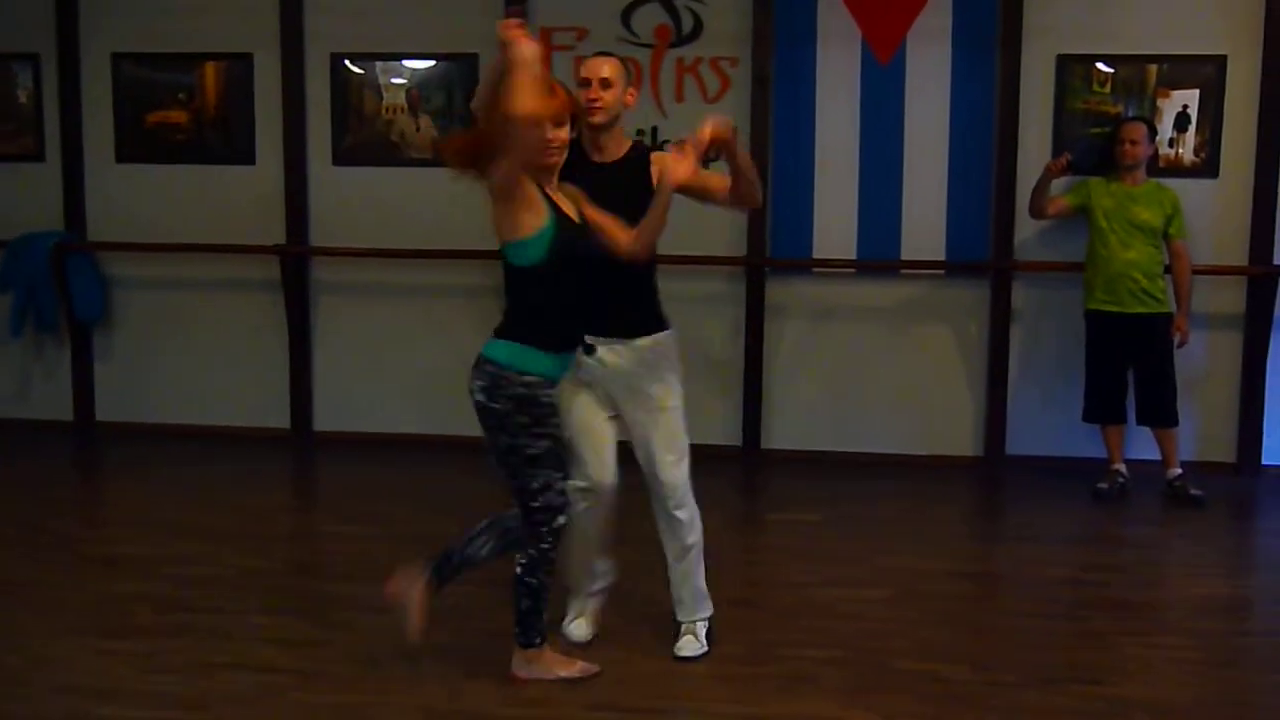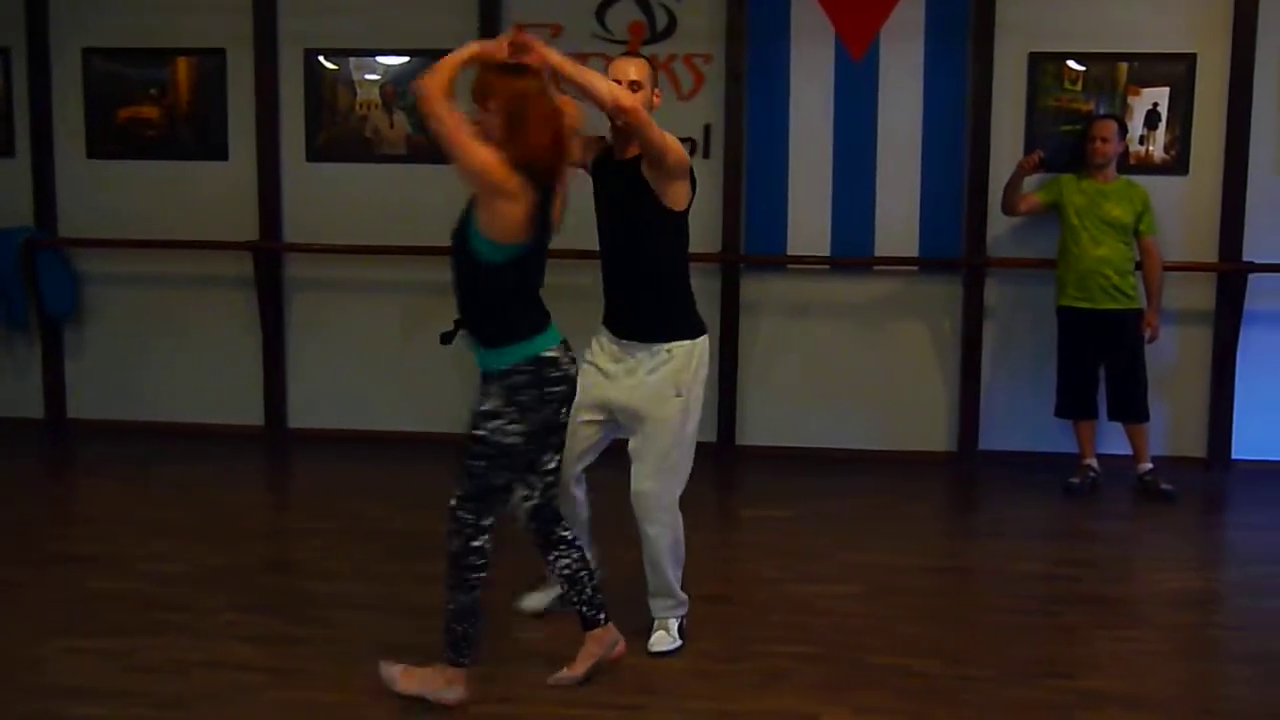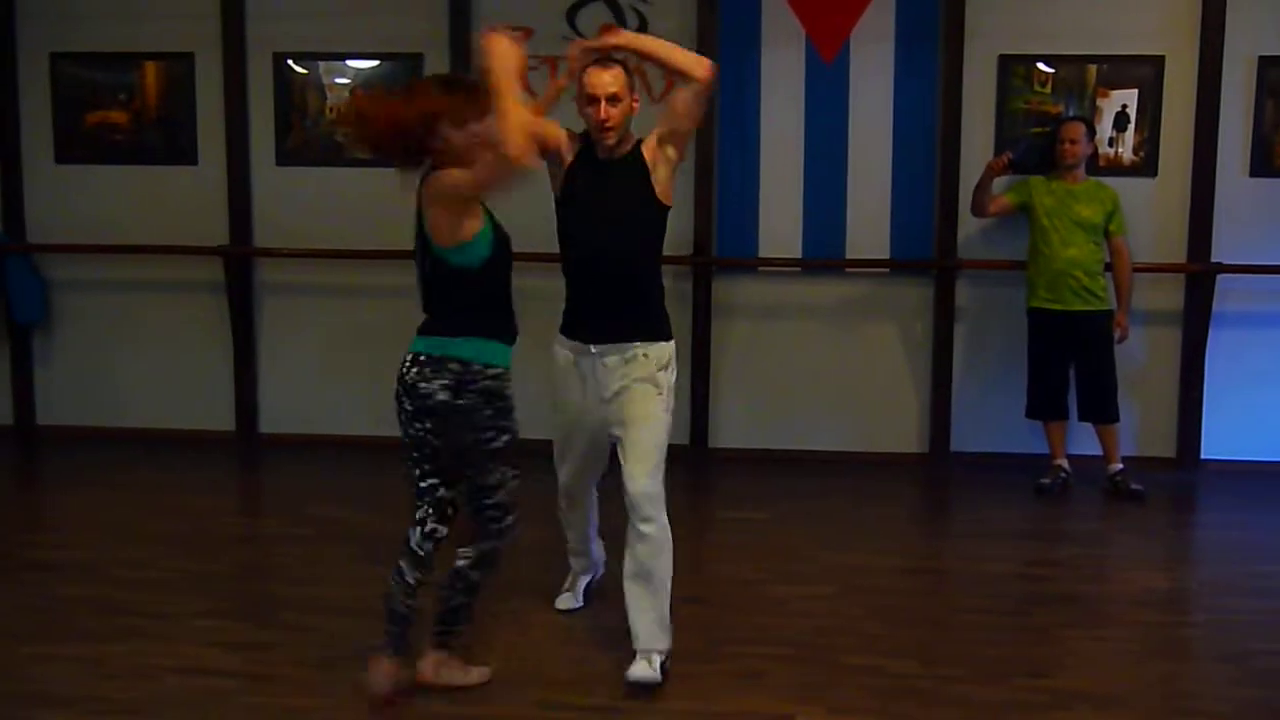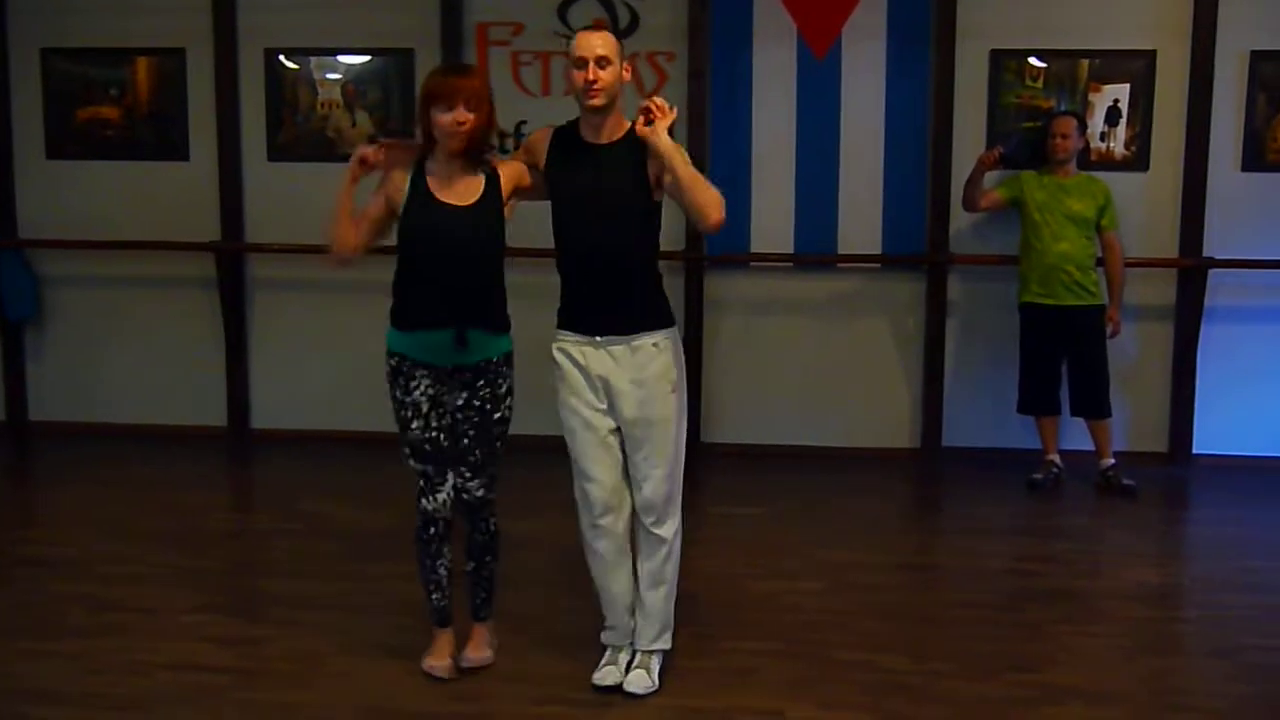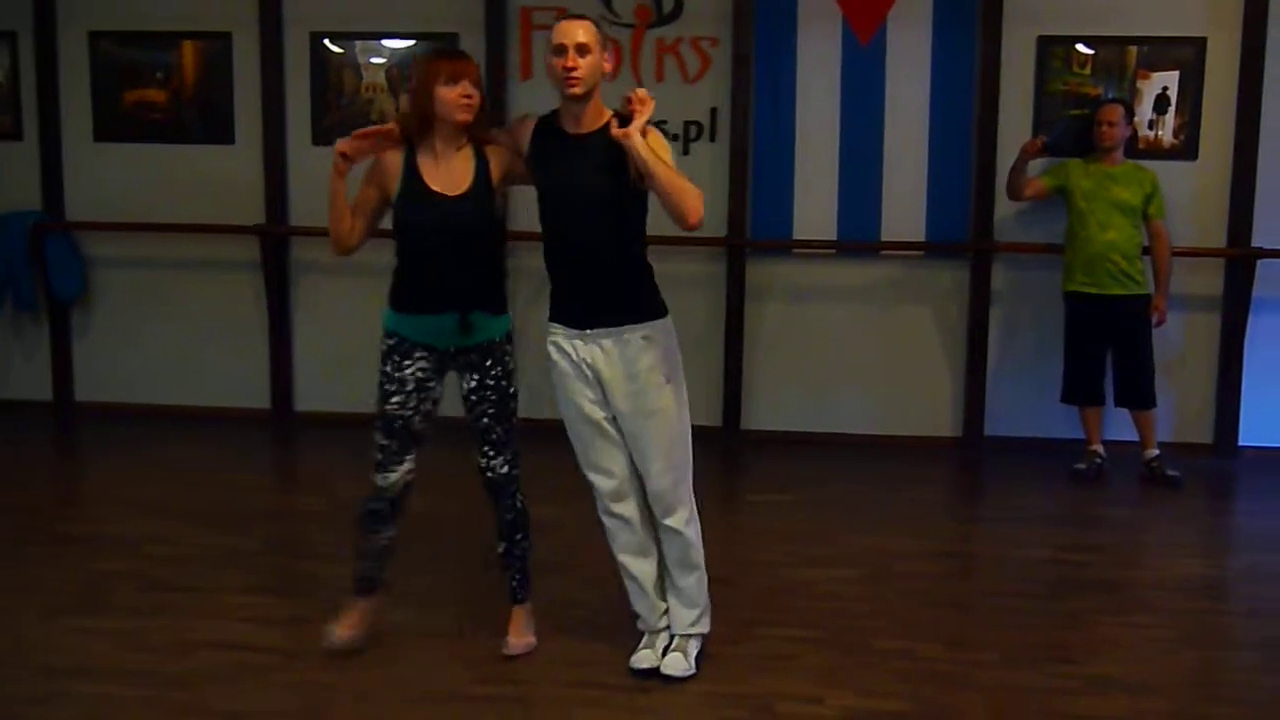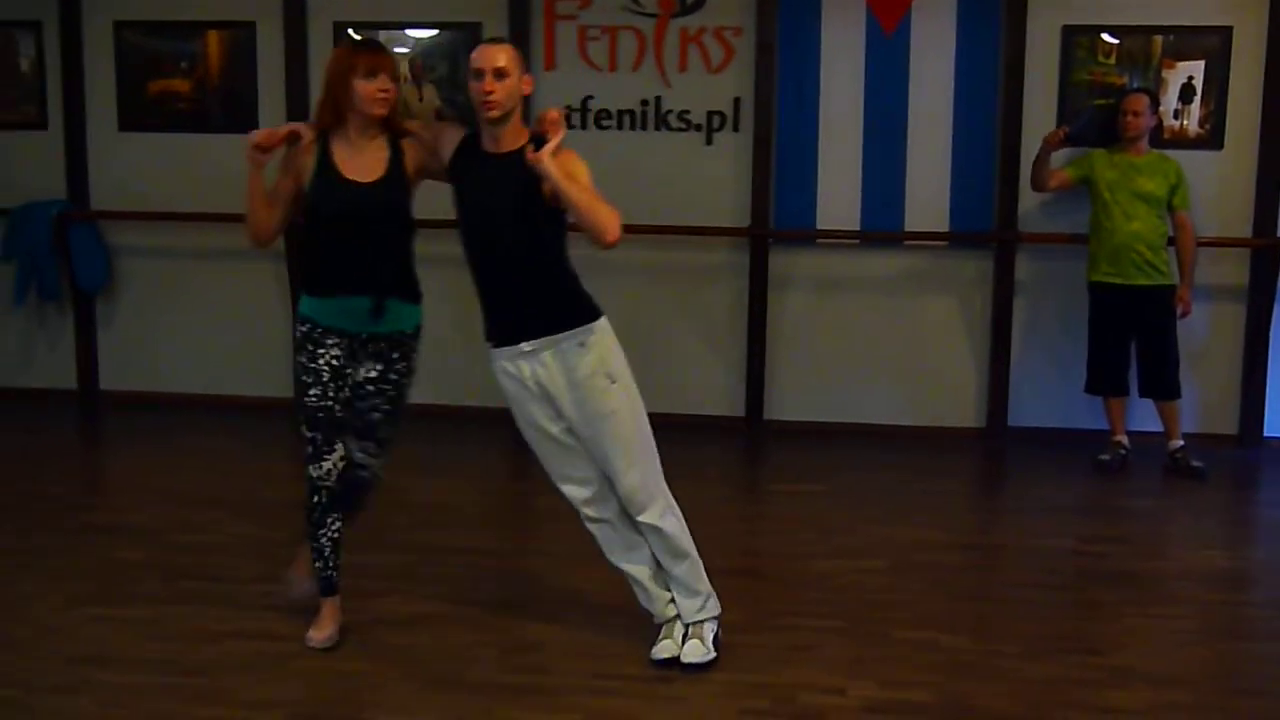
dt=0.4s
person 1, frame 1
left shoulder: (658, 165)
right shoulder: (557, 159)
left elbow: (749, 199)
left wrist: (729, 147)
left hip: (647, 347)
right hip: (578, 348)
left knee: (671, 485)
right knee: (595, 481)
left ankle: (694, 613)
right ankle: (587, 594)
person 1, frame 2
left shoulder: (667, 159)
right shoulder: (599, 155)
left elbow: (632, 118)
left wrist: (557, 61)
left hip: (671, 353)
right hip: (611, 346)
left knee: (652, 495)
right knee: (558, 466)
left ankle: (669, 612)
person 1, frame 3
left shoulder: (658, 153)
right shoulder: (564, 150)
left elbow: (702, 72)
left wrist: (623, 40)
left hip: (644, 356)
right hip: (576, 350)
left knee: (643, 493)
right knee: (573, 481)
left ankle: (651, 643)
right ankle: (585, 565)
person 1, frame 4
left shoulder: (651, 150)
right shoulder: (544, 146)
left elbow: (711, 218)
left wrist: (663, 145)
left hip: (648, 345)
right hip: (576, 347)
left knee: (656, 502)
right knee: (599, 500)
left ankle: (652, 642)
right ankle: (618, 635)
person 1, frame 5
left shoulder: (638, 135)
right shoulder: (530, 135)
left elbow: (691, 214)
left wrist: (634, 143)
right wrist: (397, 135)
left hip: (640, 335)
right hip: (569, 339)
left knee: (668, 489)
right knee: (612, 489)
left ankle: (690, 624)
right ankle: (655, 620)
person 1, frame 6
left shoulder: (555, 157)
right shoulder: (454, 149)
left elbow: (607, 231)
left wrist: (547, 167)
left hip: (578, 341)
right hip: (513, 356)
left knee: (638, 485)
right knee: (587, 495)
left ankle: (700, 610)
right ankle: (668, 613)
person 2, frame 1
left shoulder: (563, 197)
right shoulder: (513, 187)
left elbow: (633, 246)
right elbow: (519, 116)
left wrist: (668, 187)
right wrist: (522, 54)
left hip: (508, 376)
right hip: (519, 381)
left knee: (539, 513)
right knee: (546, 517)
left ankle: (426, 578)
right ankle: (531, 652)
person 2, frame 2
left shoulder: (503, 178)
right shoulder: (521, 182)
left elbow: (430, 94)
left wrist: (472, 53)
left hip: (526, 379)
right hip: (533, 368)
left knee: (469, 517)
right knee: (539, 509)
left ankle: (451, 672)
right ankle: (597, 632)
person 2, frame 3
left shoulder: (460, 183)
right shoulder: (450, 187)
left elbow: (505, 145)
right elbow: (513, 153)
right wrist: (503, 67)
left hip: (424, 372)
right hip: (470, 379)
left knee: (431, 516)
right knee: (492, 519)
left ankle: (392, 656)
right ankle: (438, 655)
person 2, frame 4
left shoulder: (505, 178)
right shoulder: (402, 181)
right elbow: (344, 250)
right wrist: (354, 177)
left hip: (485, 361)
right hip: (417, 360)
left knee: (477, 498)
right knee: (435, 499)
left ankle: (481, 623)
right ankle: (441, 630)
person 2, frame 5
left shoulder: (495, 162)
right shoulder: (393, 162)
right elbow: (345, 242)
right wrist: (340, 171)
left hip: (485, 340)
right hip: (411, 338)
left knee: (502, 476)
right knee: (392, 476)
left ankle: (521, 606)
right ankle: (362, 601)
person 2, frame 6
left shoulder: (412, 151)
right shoulder: (308, 152)
right elbow: (262, 234)
left wrist: (534, 132)
right wrist: (258, 163)
left hip: (393, 326)
right hip: (323, 326)
left knee: (361, 460)
right knee: (325, 464)
left ankle: (314, 550)
right ankle: (329, 600)
person 3, frame 1
left shoulder: (1166, 198)
right shoulder: (1092, 190)
left elbow: (1179, 257)
right elbow: (1040, 211)
left wrist: (1183, 312)
right wrist: (1046, 178)
left hip: (1153, 313)
right hip: (1104, 312)
left knee: (1160, 396)
right knee: (1107, 395)
left ankle: (1174, 474)
right ankle: (1117, 470)
person 3, frame 2
left shoulder: (1136, 195)
right shoulder: (1064, 187)
left elbow: (1150, 254)
right elbow: (1012, 208)
left wrist: (1153, 308)
right wrist: (1019, 175)
left hip: (1123, 308)
right hip: (1075, 308)
left knee: (1131, 392)
right knee: (1079, 391)
left ankle: (1145, 469)
right ankle: (1089, 465)
person 3, frame 3
left shoulder: (1105, 195)
right shoulder: (1033, 188)
left elbow: (1120, 255)
right elbow: (982, 209)
left wrist: (1123, 309)
right wrist: (987, 177)
left hip: (1094, 310)
right hip: (1045, 309)
left knee: (1101, 392)
right knee: (1049, 392)
left ankle: (1115, 469)
right ankle: (1059, 466)
person 3, frame 4
left shoulder: (1097, 190)
right shoulder: (1025, 183)
left elbow: (1112, 249)
right elbow: (973, 204)
left wrist: (1115, 304)
right wrist: (979, 171)
left hip: (1086, 305)
right hip: (1037, 304)
left knee: (1093, 388)
right knee: (1041, 387)
left ankle: (1107, 465)
right ankle: (1052, 461)
person 3, frame 5
left shoulder: (1144, 178)
right shoulder: (1071, 171)
left elbow: (1159, 238)
right elbow: (1018, 193)
left wrist: (1162, 293)
right wrist: (1022, 160)
left hip: (1131, 294)
right hip: (1083, 293)
left knee: (1139, 378)
right knee: (1085, 377)
left ankle: (1152, 456)
right ankle: (1095, 451)
person 3, frame 6
left shoulder: (1169, 168)
right shoulder: (1096, 162)
left elbow: (1184, 228)
right elbow: (1042, 184)
left wrist: (1186, 284)
right wrist: (1046, 151)
left hip: (1156, 285)
right hip: (1107, 283)
left knee: (1163, 369)
right knee: (1109, 367)
left ankle: (1176, 447)
right ankle: (1119, 442)
